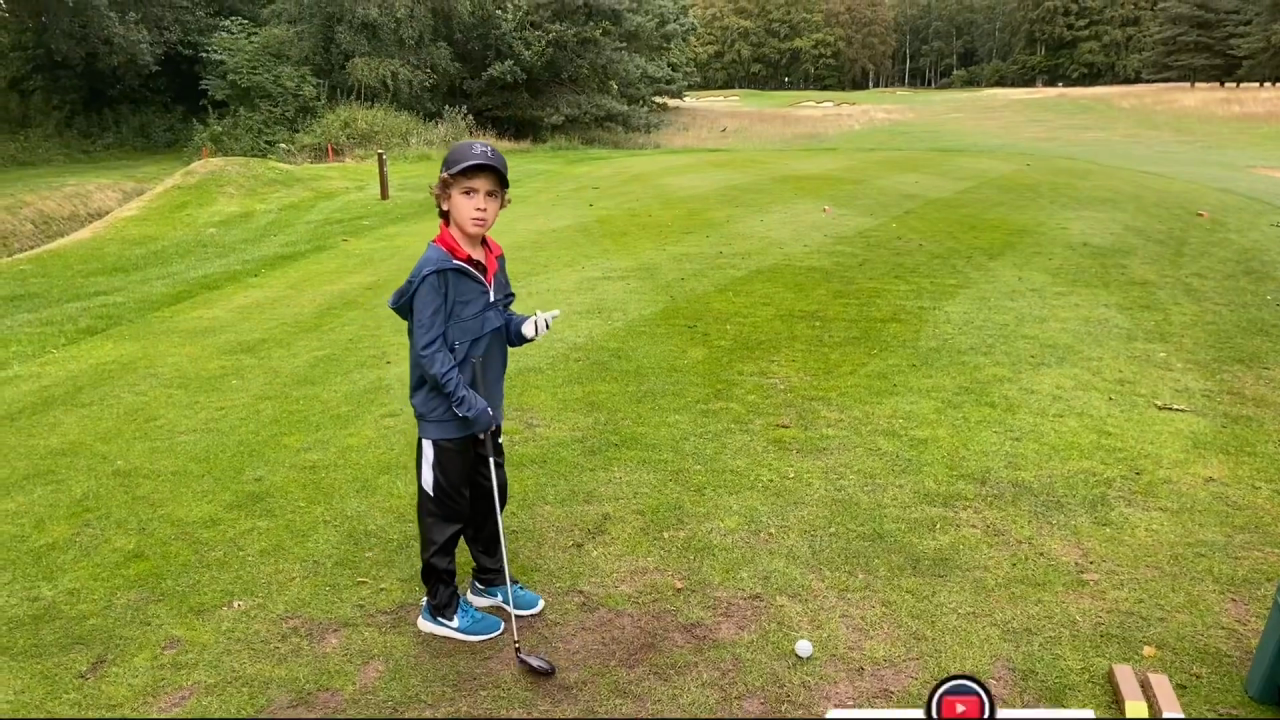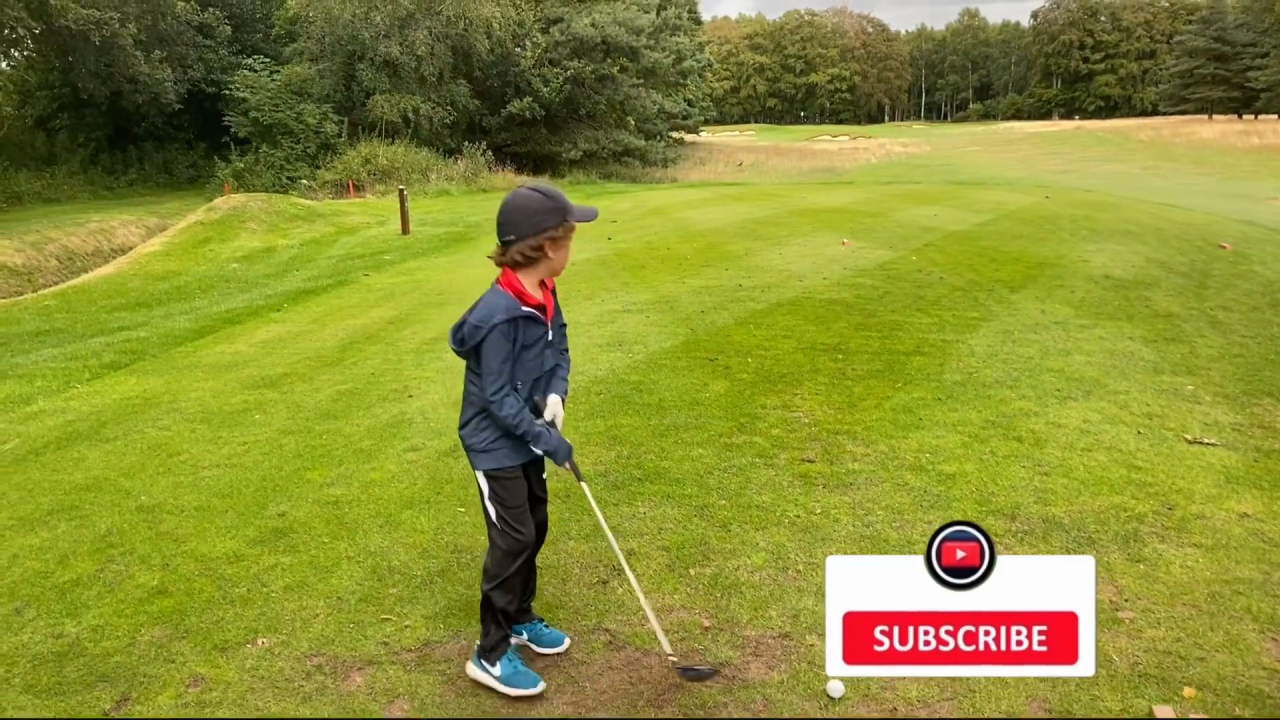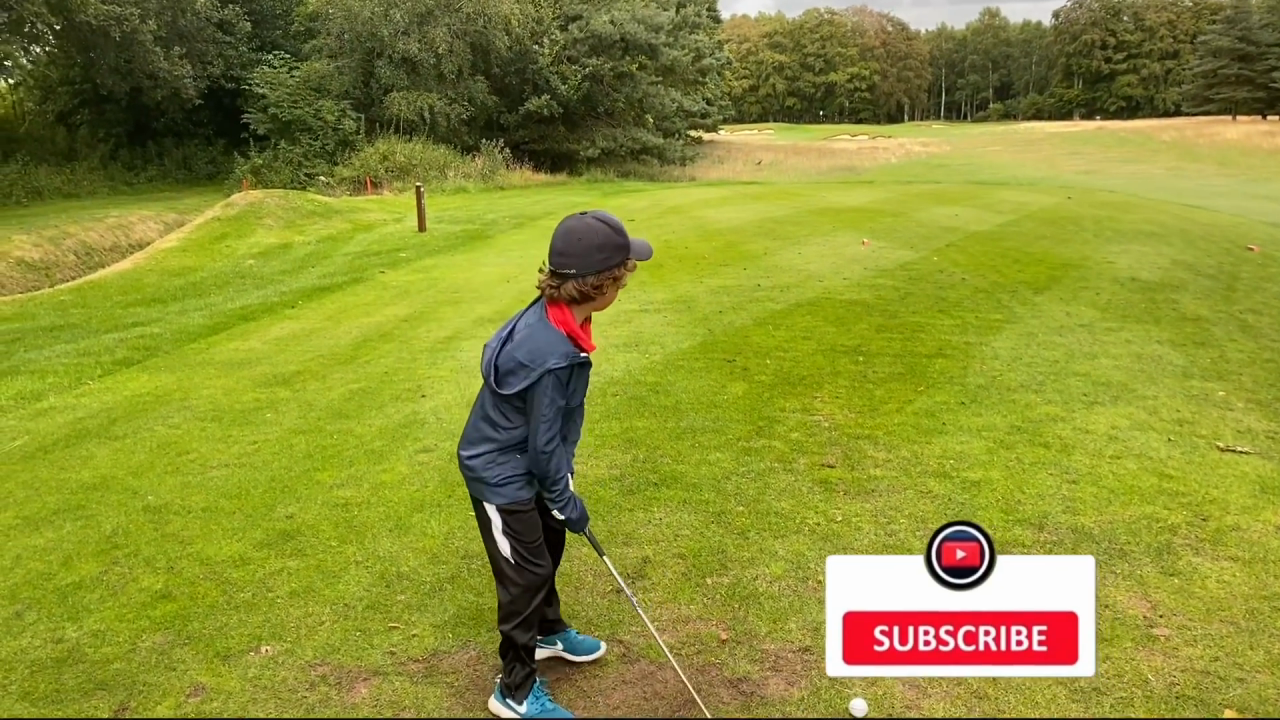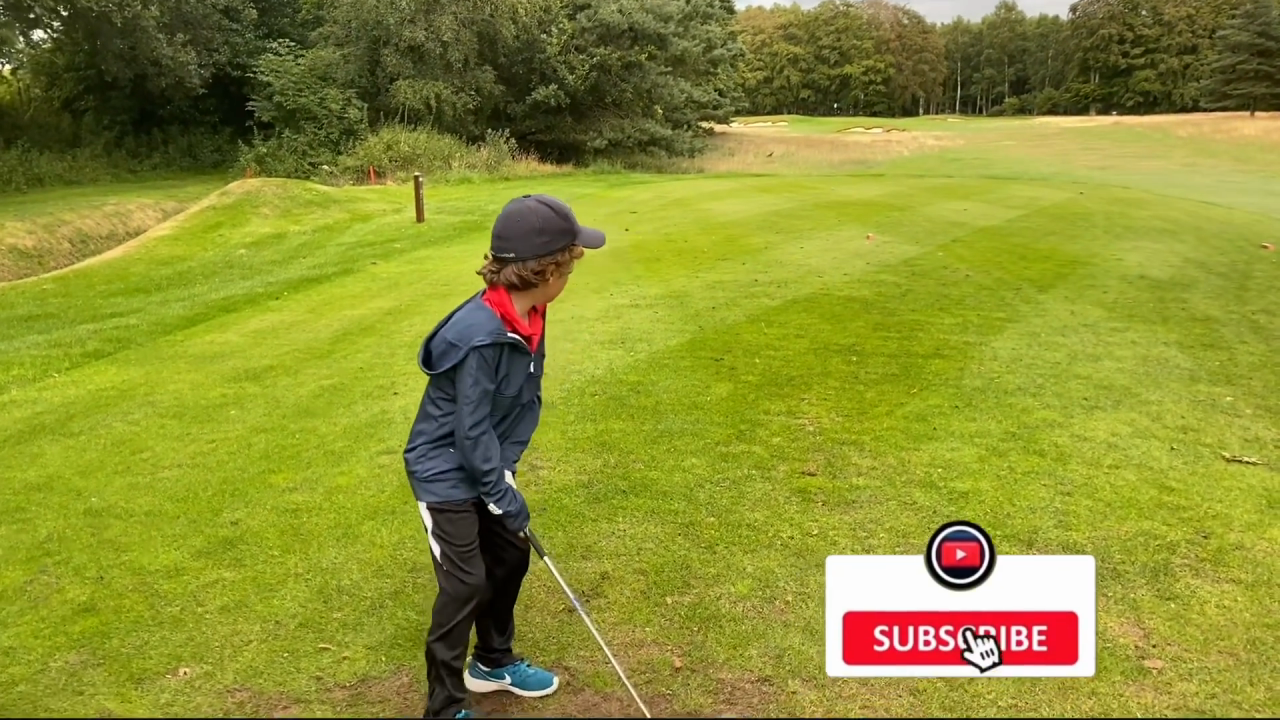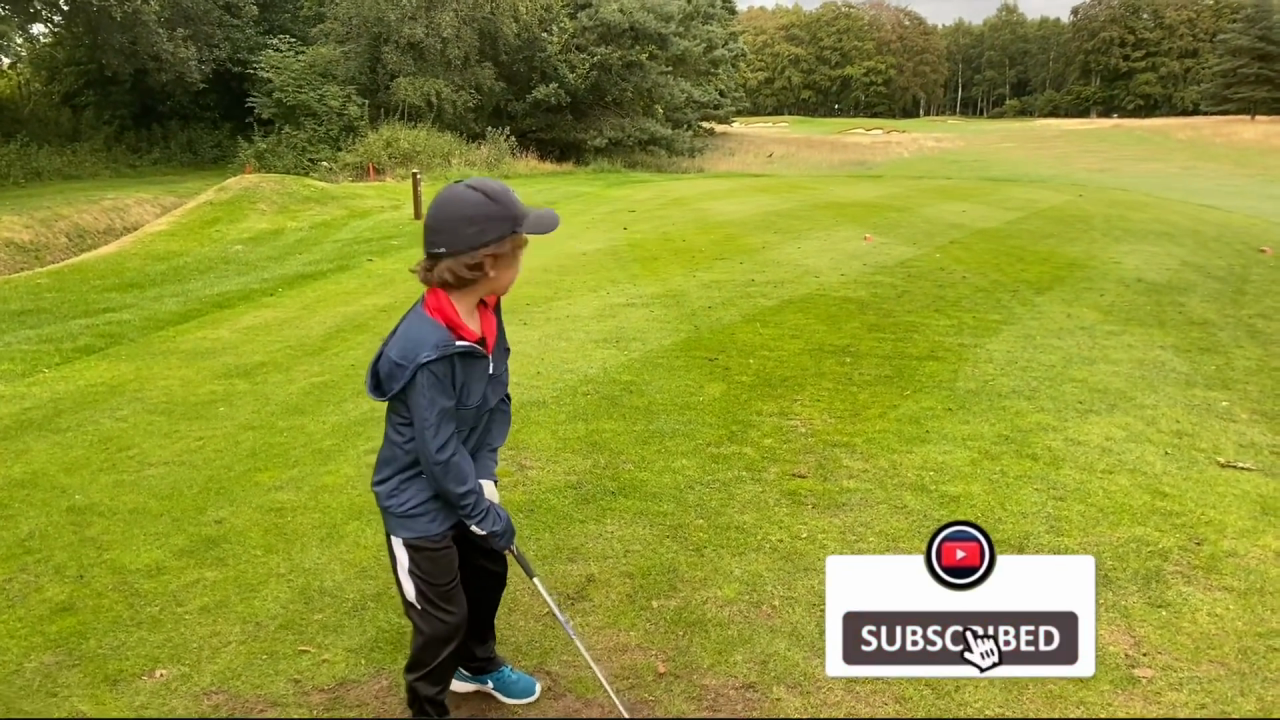
dt=0.7s
person 1, frame 1
left shoulder: (492, 259)
right shoulder: (436, 271)
right elbow: (429, 351)
left wrist: (523, 327)
right wrist: (468, 404)
left hip: (485, 408)
right hip: (445, 416)
left knee: (490, 495)
right knee: (446, 510)
left ankle: (489, 583)
right ankle: (441, 608)
person 1, frame 2
left shoulder: (544, 294)
right shoulder: (501, 316)
left elbow: (558, 351)
right elbow: (497, 397)
left wrist: (557, 394)
right wrist: (543, 438)
left hip: (524, 436)
right hip: (495, 444)
left knee: (533, 531)
right knee: (512, 540)
left ankle: (519, 618)
right ankle: (492, 655)
person 1, frame 3
left shoulder: (559, 316)
right shoulder: (549, 356)
left elbow: (568, 413)
right elbow: (543, 441)
left wrist: (565, 474)
right wrist: (565, 499)
left hip: (519, 462)
right hip: (500, 471)
left knee: (549, 542)
right knee: (528, 571)
left ankle: (547, 630)
person 1, frame 4
left shoulder: (528, 316)
right shoulder: (478, 337)
left elbow: (526, 401)
right elbow: (471, 430)
left wrist: (507, 471)
right wrist: (503, 494)
left hip: (486, 467)
right hip: (447, 472)
left knee: (510, 559)
right knee: (464, 582)
left ankle: (494, 661)
person 1, frame 5
left shoulder: (486, 313)
right shoulder: (426, 350)
left elbow: (497, 402)
right elbow: (439, 451)
left wrist: (486, 479)
right wrist: (483, 512)
left hip: (462, 489)
right hip: (421, 503)
left knee: (488, 575)
right knee: (443, 616)
left ankle: (477, 664)
